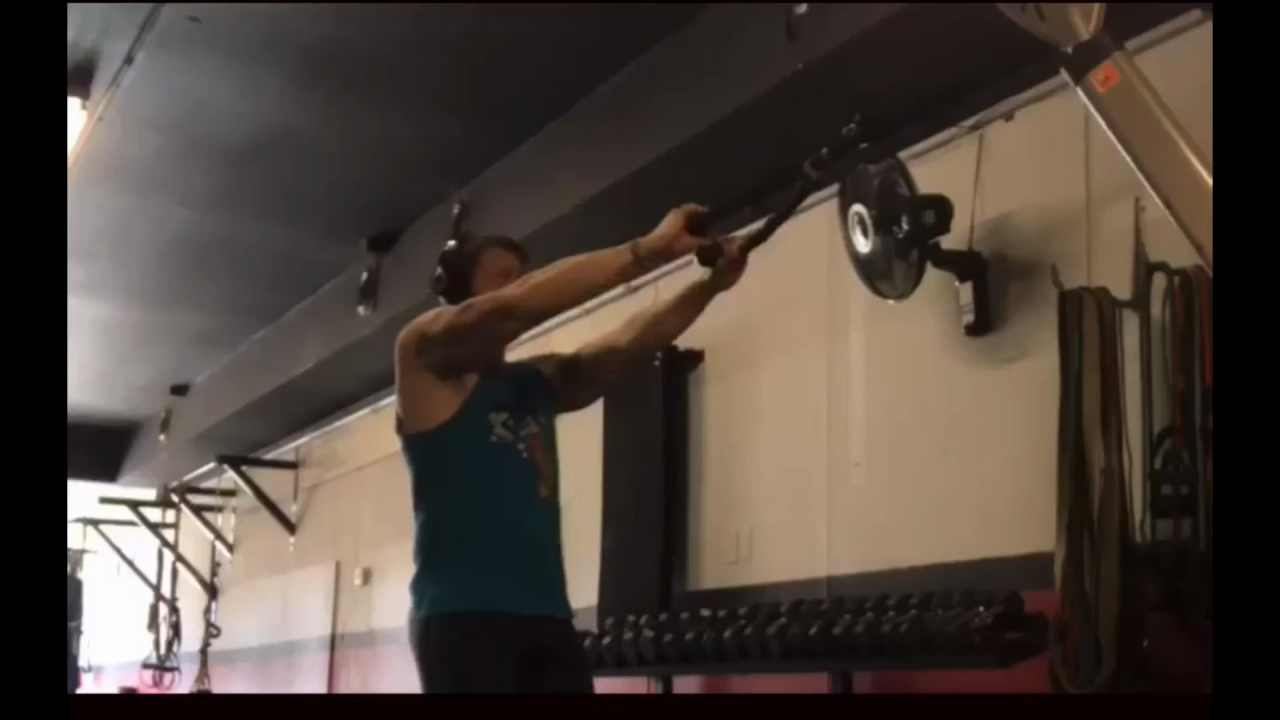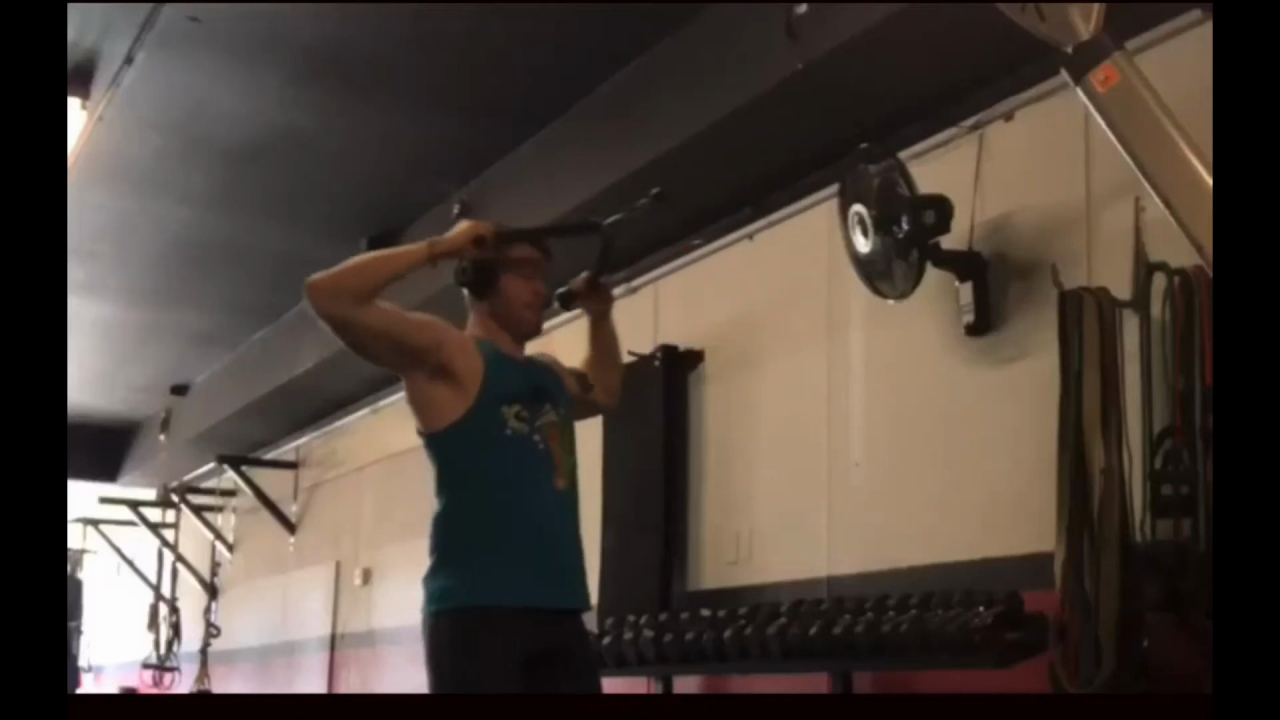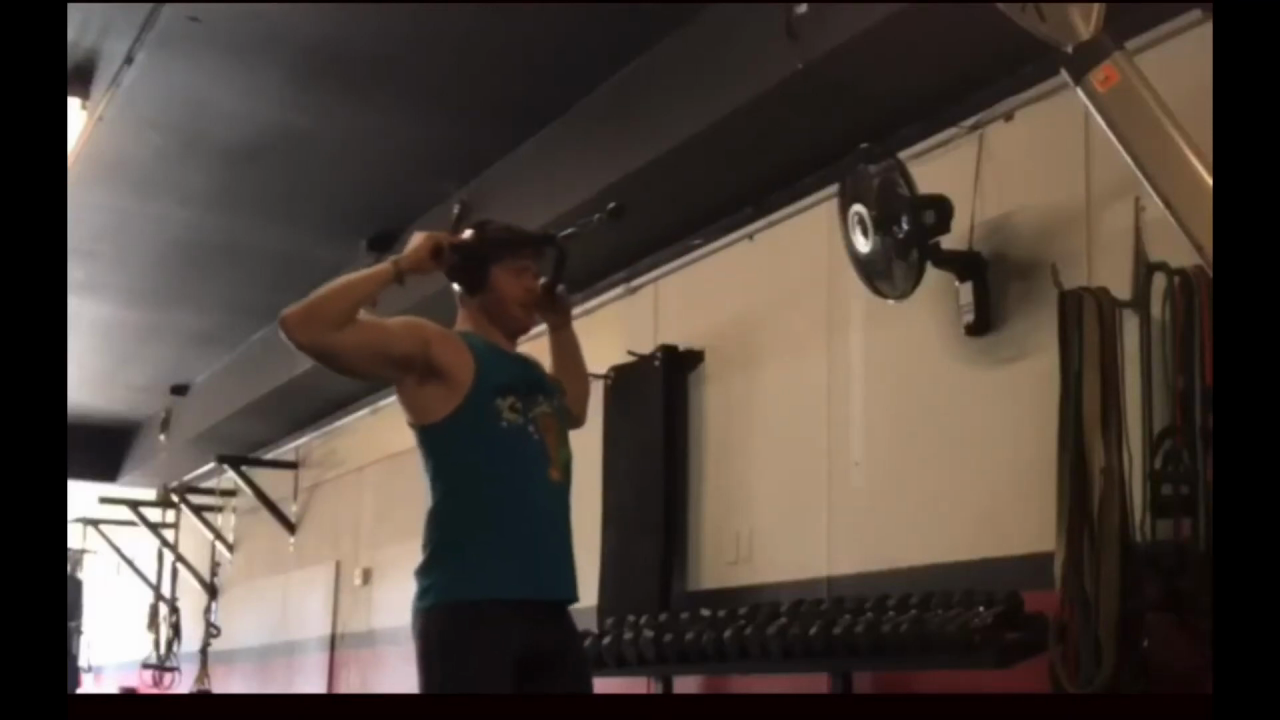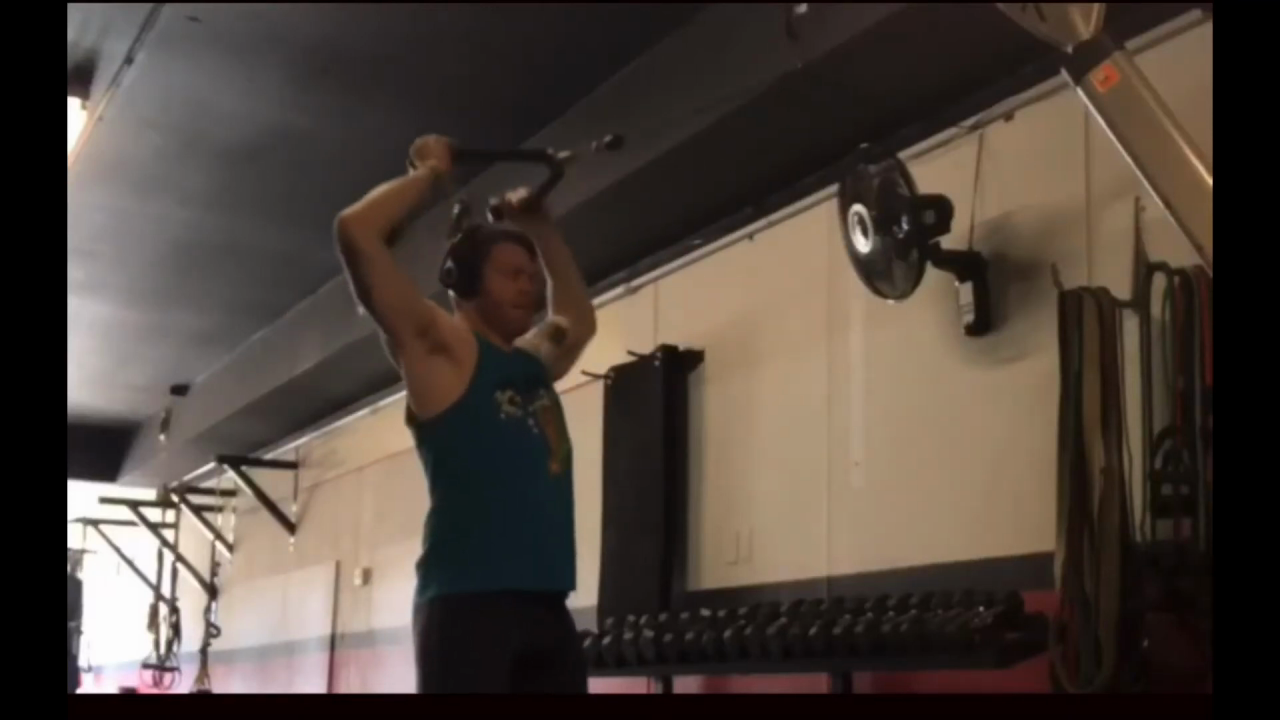
dt=0.7s
person 1, frame 1
left shoulder: (538, 381)
right shoulder: (429, 351)
left elbow: (632, 341)
right elbow: (518, 305)
left wrist: (712, 283)
right wrist: (645, 249)
left hip: (544, 613)
right hip: (462, 613)
person 1, frame 2
left shoulder: (548, 374)
right shoulder: (445, 353)
left elbow: (605, 391)
right elbow: (328, 295)
left wrist: (599, 315)
right wrist: (440, 248)
left hip: (558, 608)
right hip: (476, 608)
person 1, frame 3
left shoulder: (530, 374)
right shoulder: (435, 350)
left elbow: (574, 408)
right elbow: (305, 326)
left wrist: (560, 324)
right wrist: (402, 265)
left hip: (546, 607)
right hip: (468, 605)
person 1, frame 4
left shoulder: (534, 360)
right shoulder: (436, 345)
left elbow: (580, 317)
right elbow: (356, 231)
left wrist: (539, 227)
right wrist: (428, 175)
left hip: (544, 604)
right hip: (467, 601)
